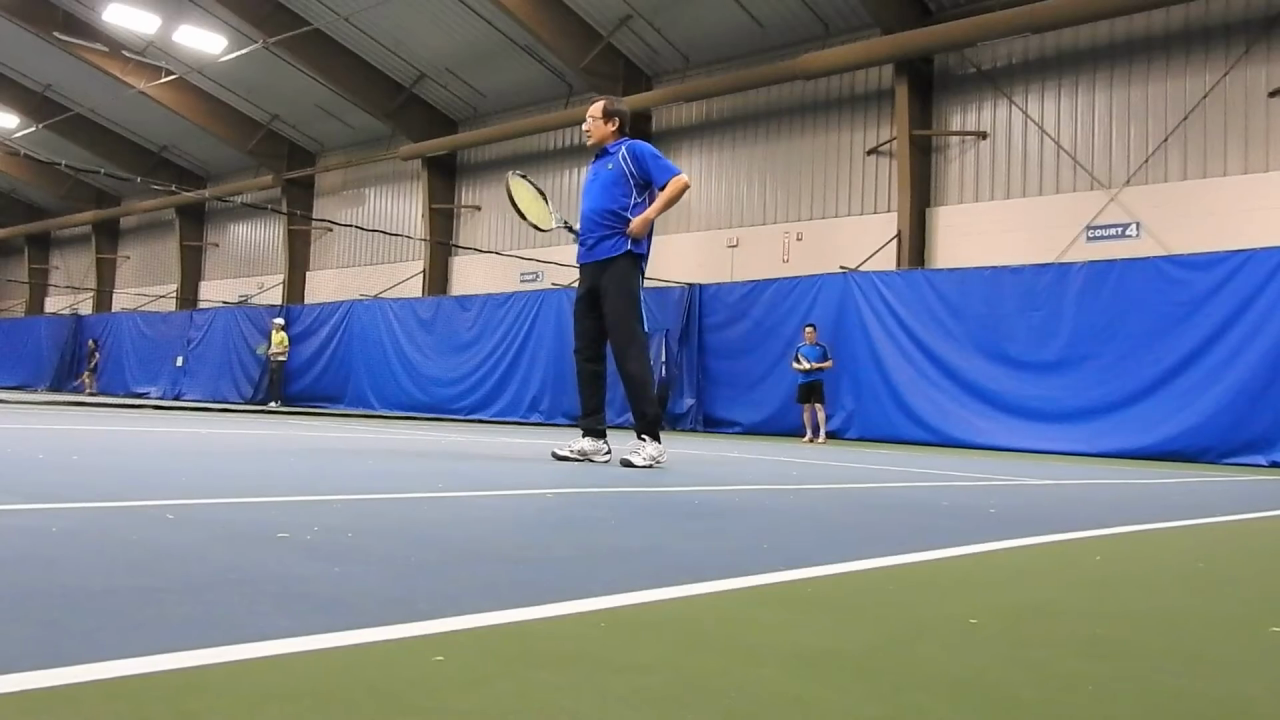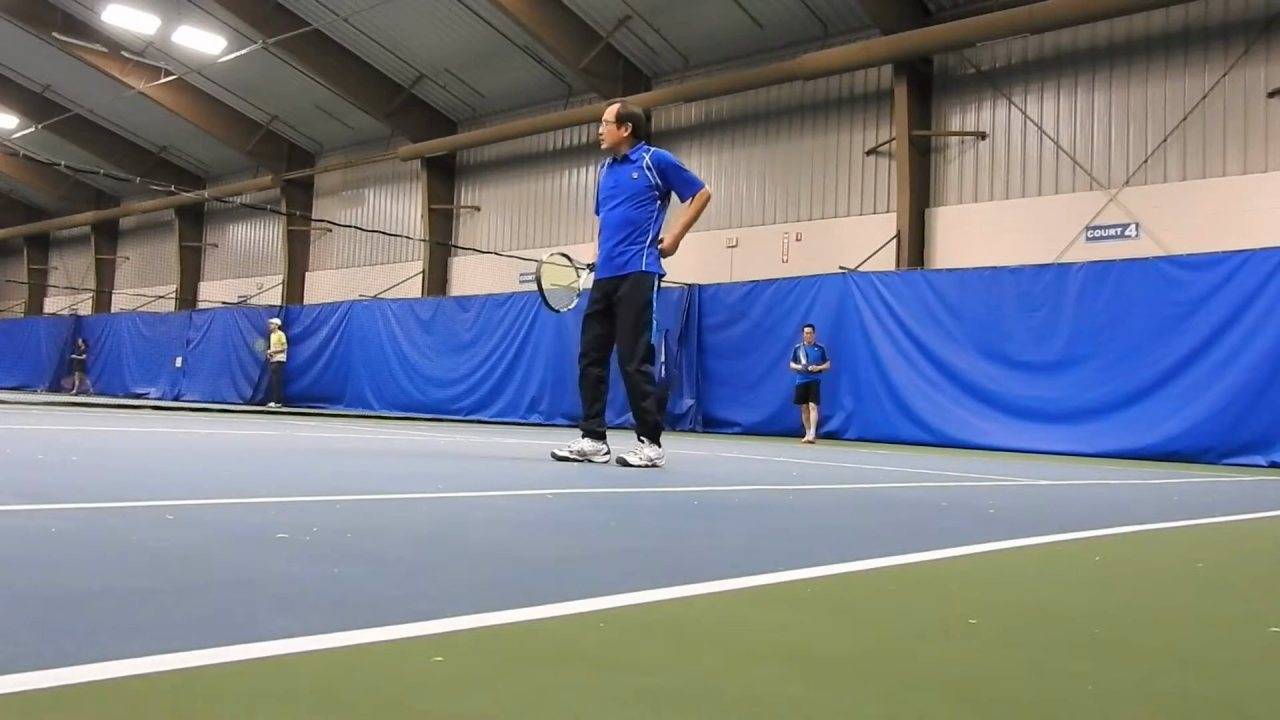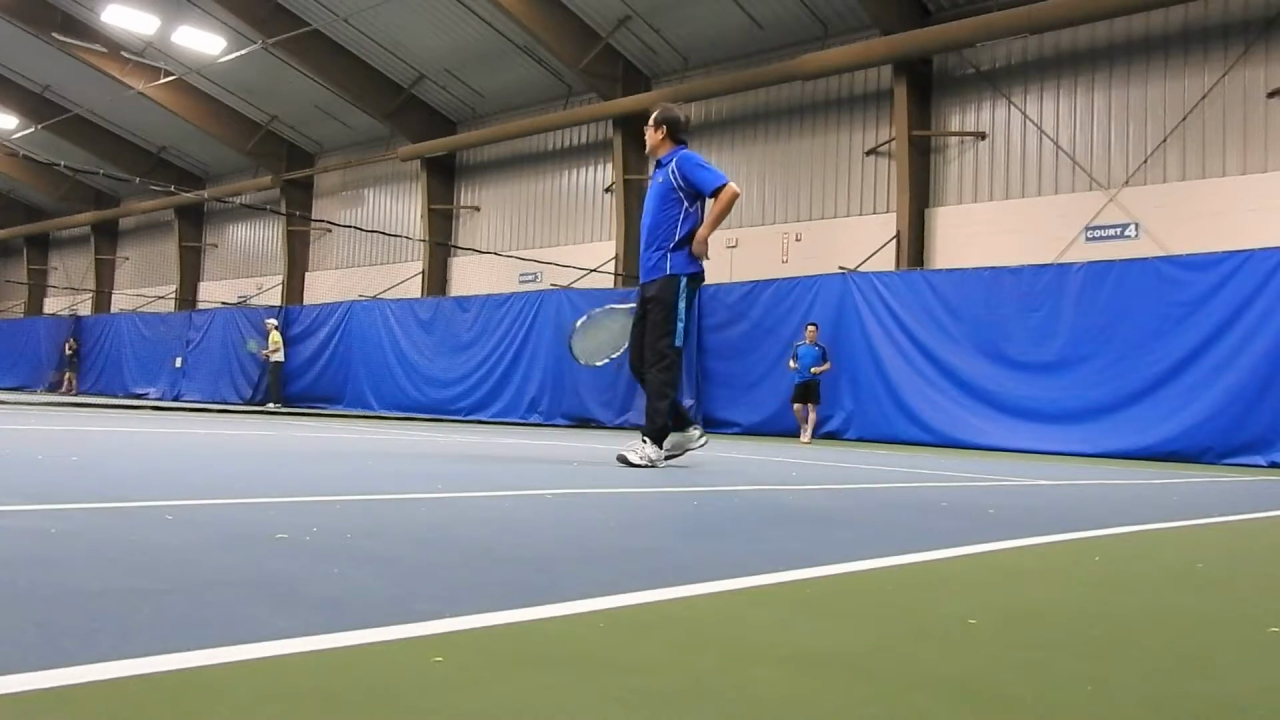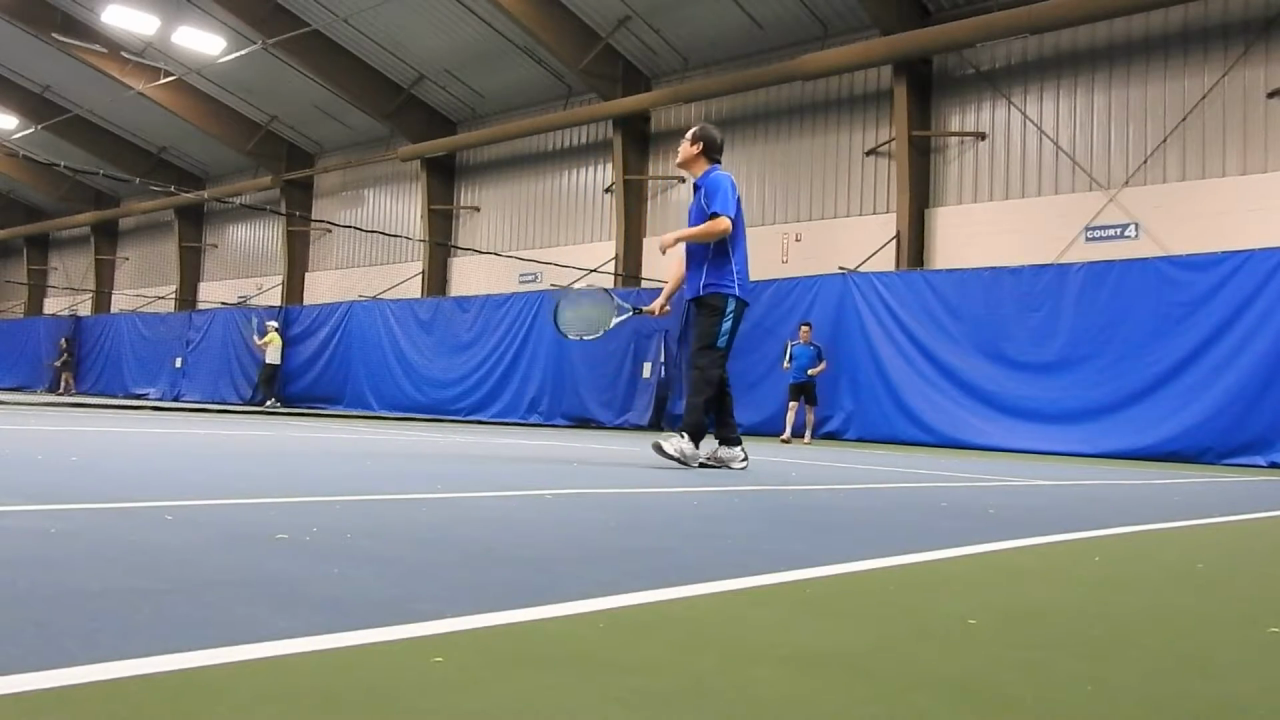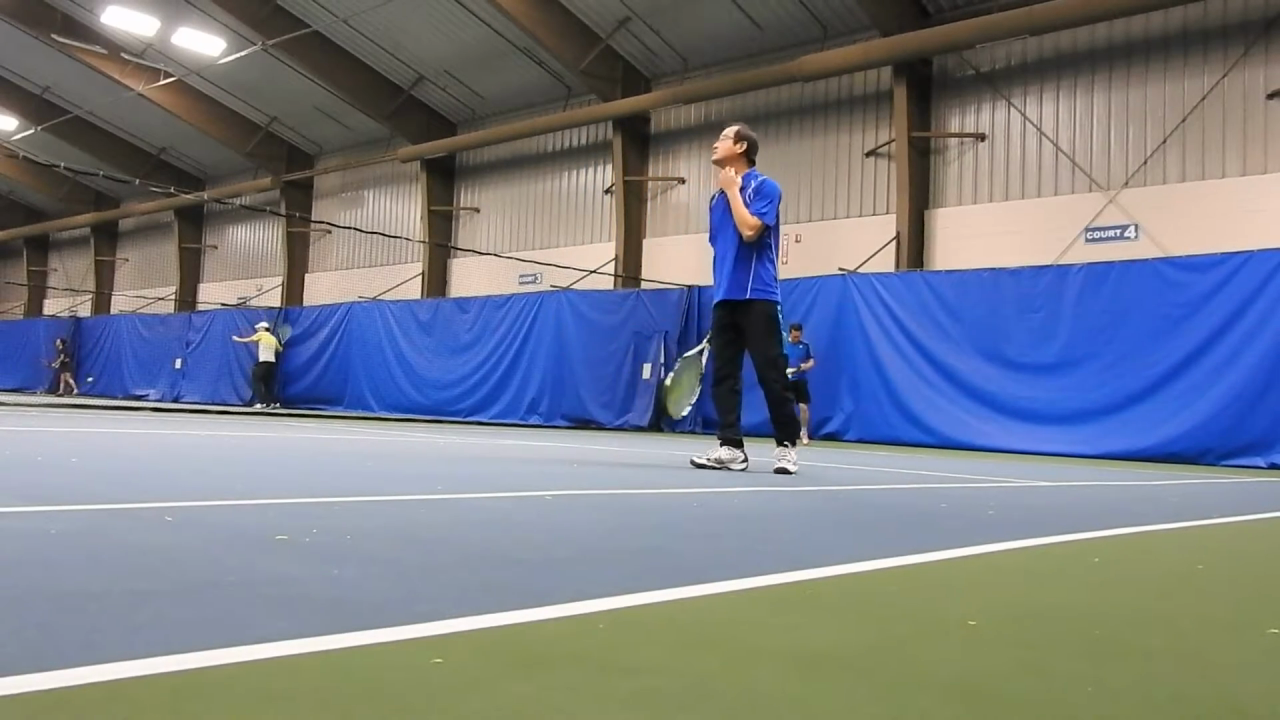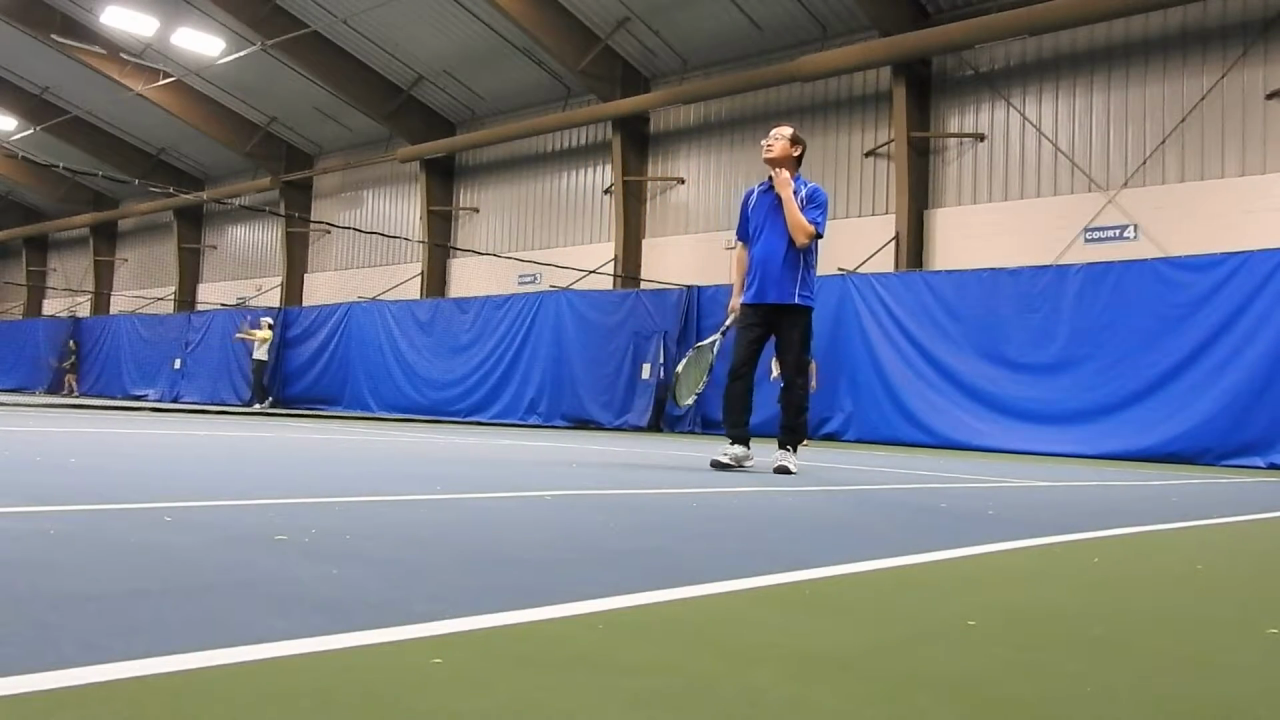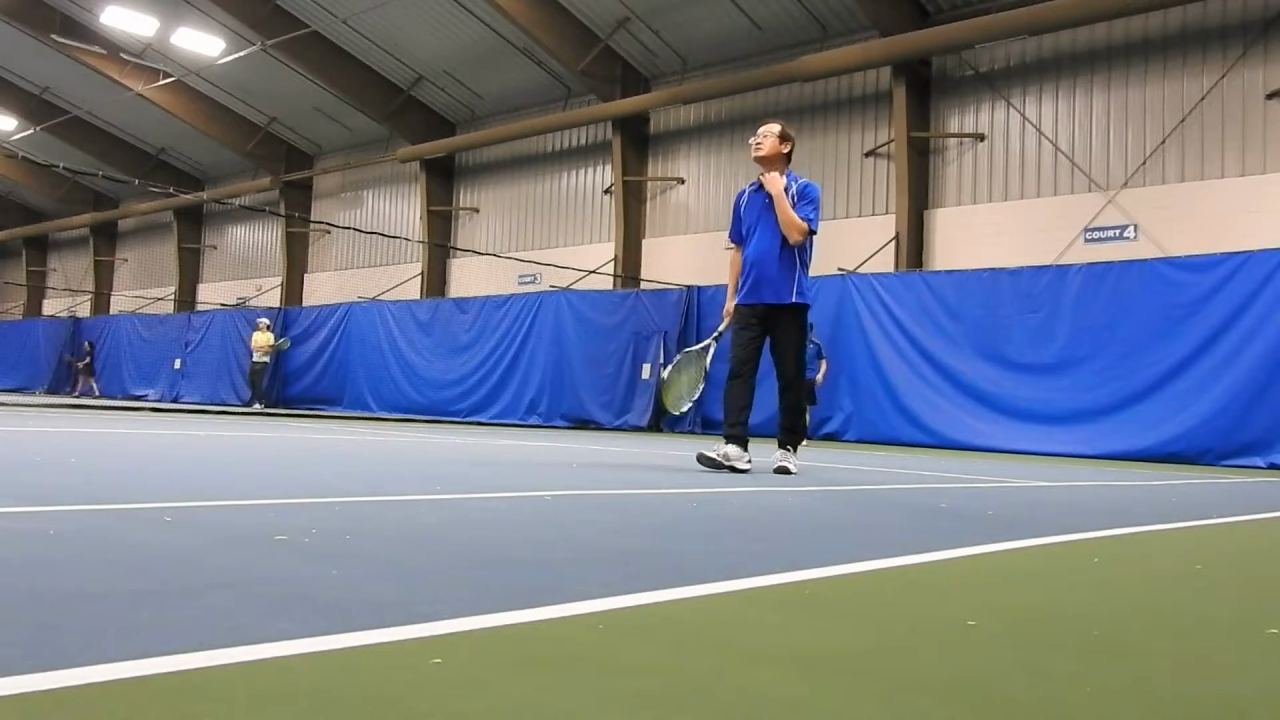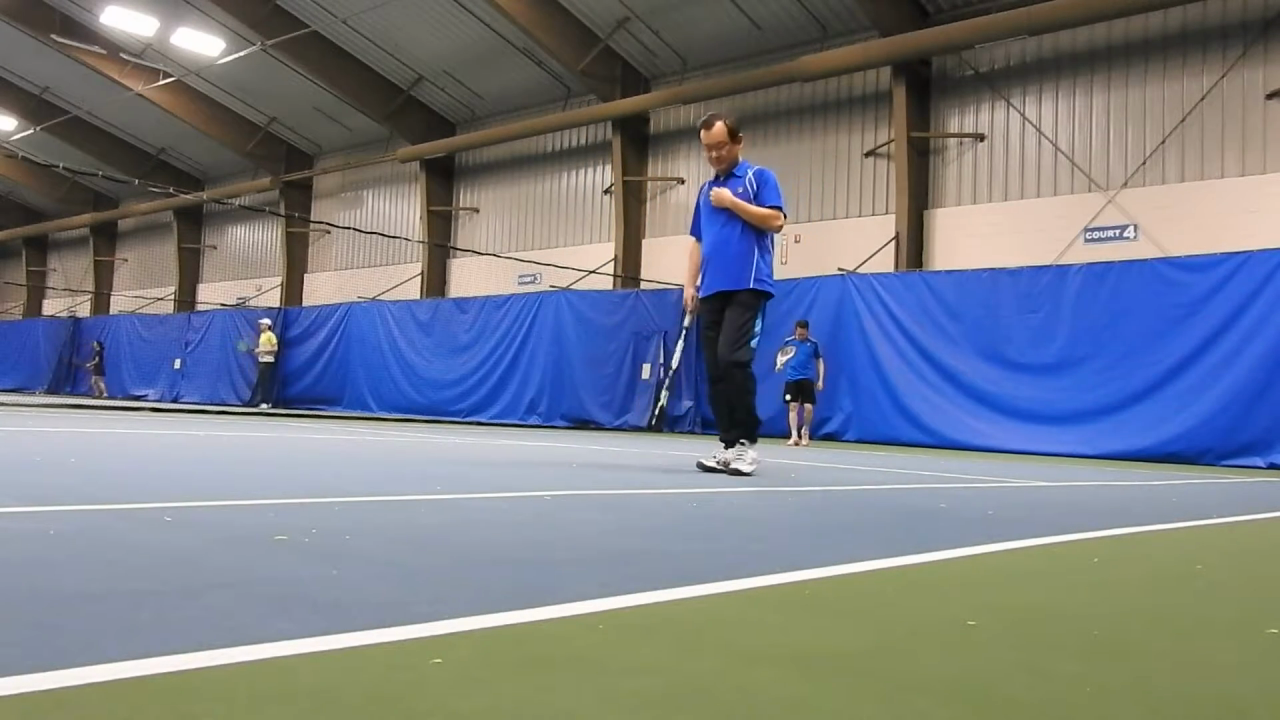
dt=0.5s
person 1, frame 1
left shoulder: (635, 151)
right shoulder: (594, 165)
left elbow: (680, 182)
left wrist: (648, 216)
right wrist: (578, 233)
left hip: (621, 263)
right hip: (590, 266)
left knee: (629, 351)
right knee: (587, 353)
left ankle: (649, 438)
right ankle: (593, 437)
person 1, frame 2
left shoulder: (657, 160)
right shoulder: (606, 169)
left elbow: (702, 193)
left wrist: (675, 236)
right wrist: (597, 255)
left hip: (638, 273)
right hip: (605, 275)
left knee: (634, 358)
right knee: (591, 356)
left ankle: (650, 442)
right ankle: (593, 438)
person 1, frame 3
left shoulder: (686, 162)
right shoulder: (660, 171)
left elbow: (729, 192)
left wrist: (702, 234)
left hip: (673, 277)
right hip: (652, 278)
left knee: (661, 361)
right knee: (641, 359)
left ankle: (653, 442)
right ankle: (684, 428)
person 1, frame 4
left shoulder: (719, 180)
right shoulder: (701, 189)
left elbow: (723, 226)
right elbow: (689, 256)
left wrist: (677, 235)
right wrist: (665, 296)
left hip: (723, 291)
right hip: (704, 293)
left knee: (704, 364)
right knee: (709, 368)
left ankle: (688, 439)
right ankle: (730, 446)
person 1, frame 5
left shoulder: (765, 187)
right shoulder: (718, 198)
left elbow: (750, 230)
left wrist: (733, 190)
left hip: (758, 296)
right hip: (725, 299)
left knee: (771, 373)
right knee: (723, 374)
left ankle: (786, 445)
right ankle: (731, 447)
person 1, frame 6
left shoulder: (813, 193)
right shoulder: (753, 195)
left elbow: (803, 238)
left wrist: (786, 193)
right wrist: (737, 293)
left hip: (793, 300)
right hip: (755, 299)
left knee: (794, 378)
right knee: (739, 368)
left ankle: (787, 448)
right ankle: (738, 444)
person 1, frame 7
left shoulder: (804, 189)
right shoulder: (745, 196)
left elbow: (797, 235)
left wrist: (777, 192)
right wrist: (731, 296)
left hip: (788, 299)
right hip: (749, 299)
left knee: (790, 376)
right knee: (739, 370)
left ankle: (787, 448)
right ankle: (735, 447)
person 1, frame 8
left shoulder: (759, 177)
right shoulder: (705, 191)
left elbow: (775, 221)
left wrist: (732, 202)
right wrist: (690, 284)
left hip: (747, 286)
right hip: (712, 291)
left knee: (734, 359)
right knee: (717, 370)
left ankle: (747, 439)
right ankle: (731, 446)
